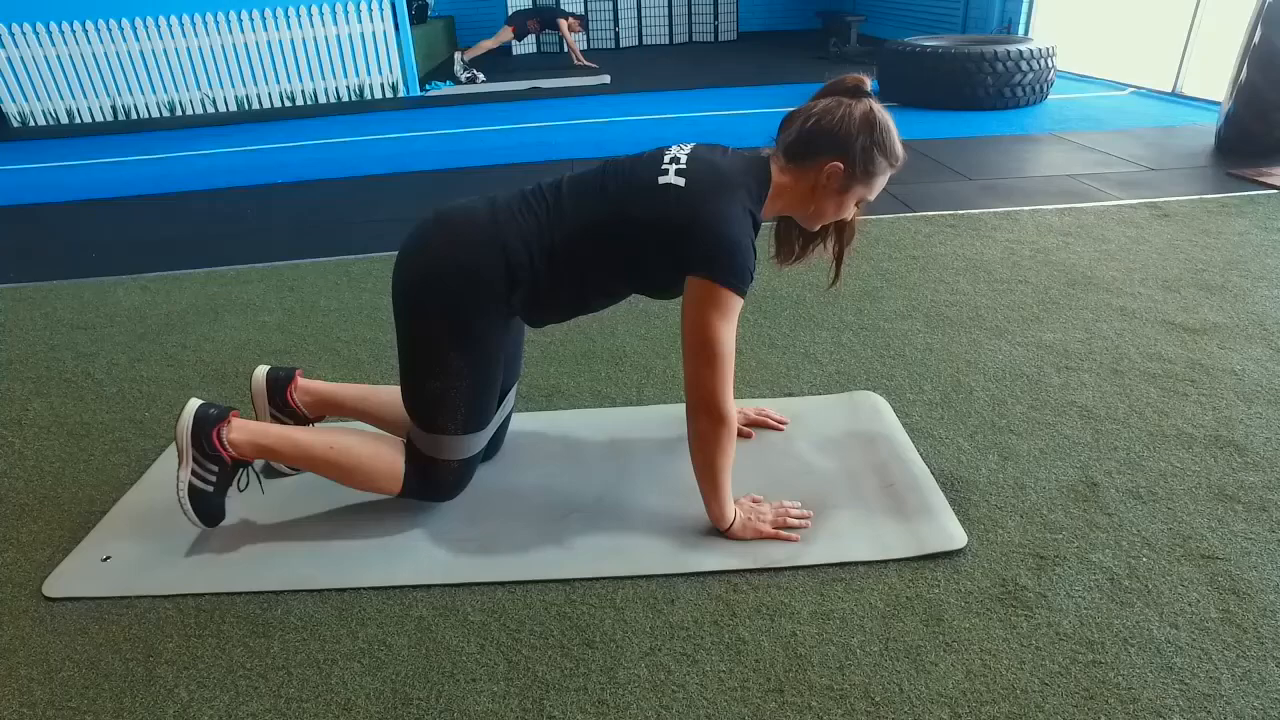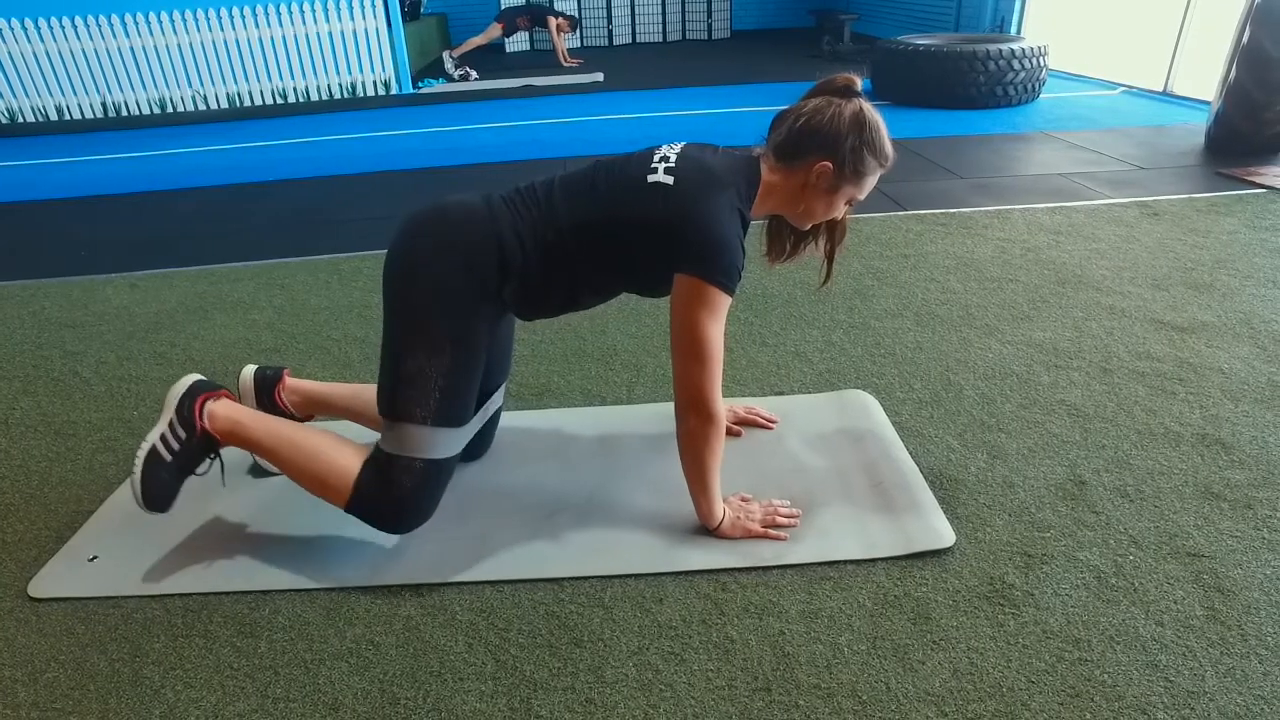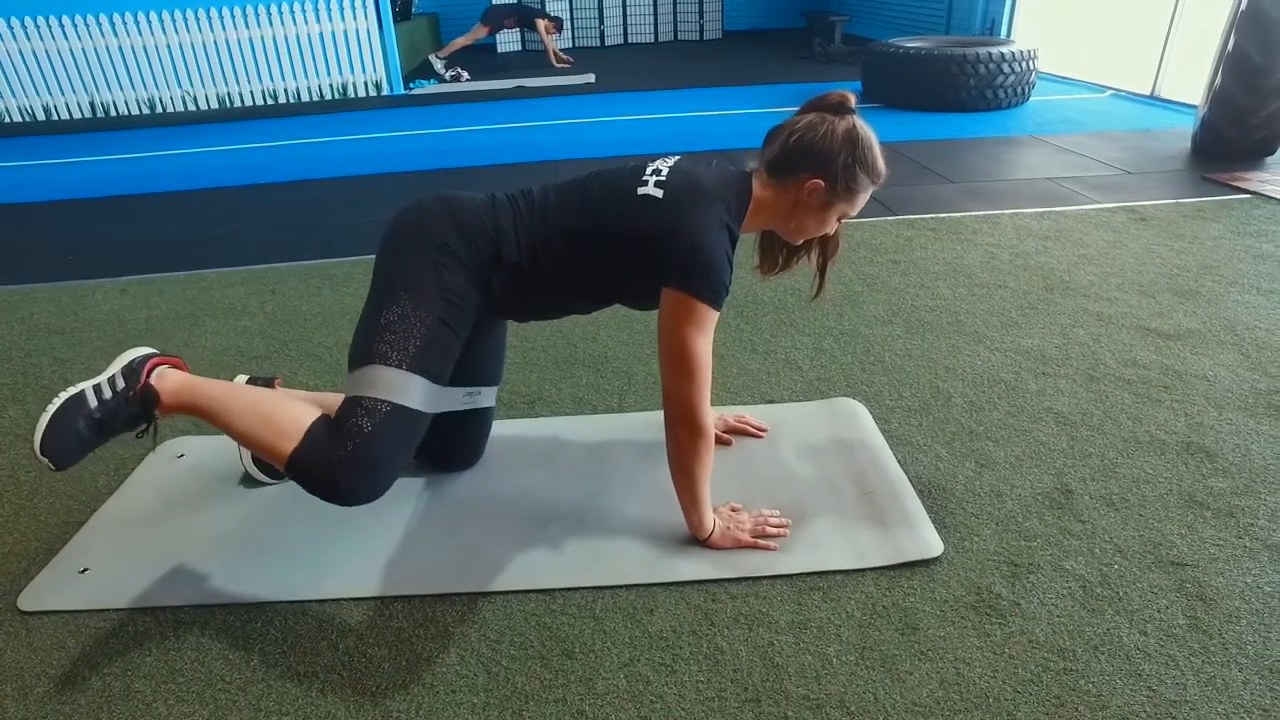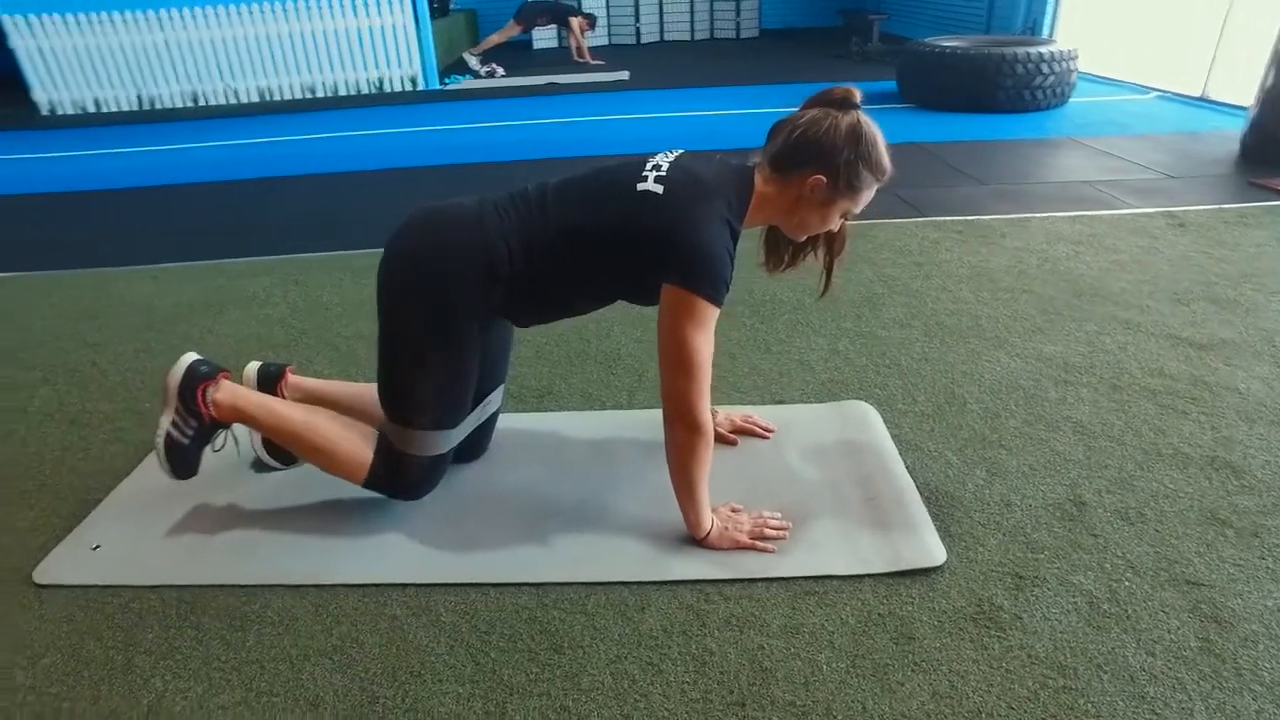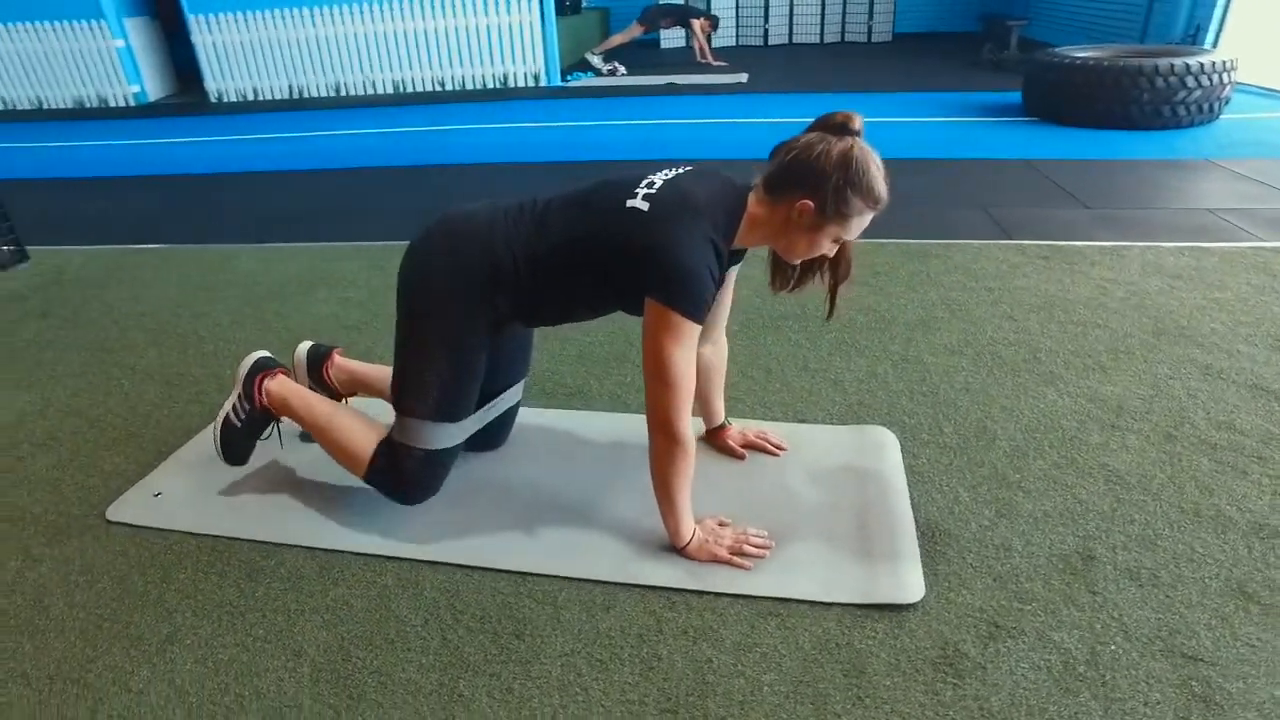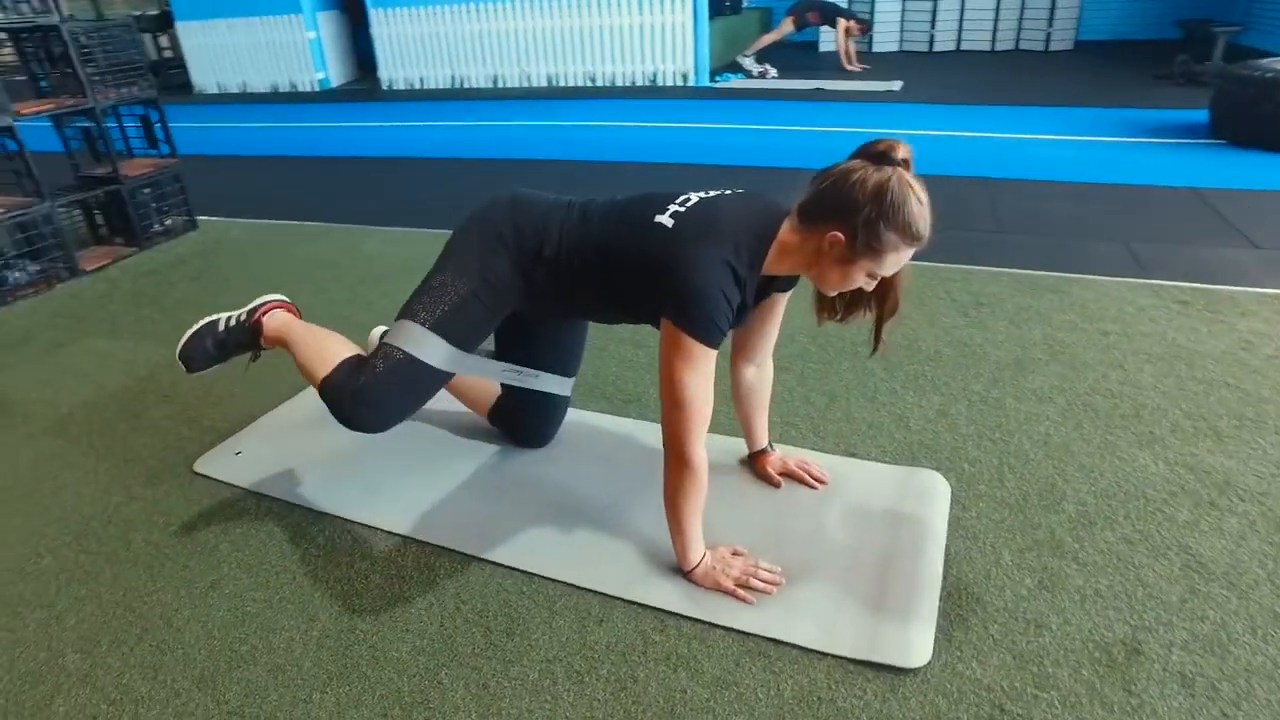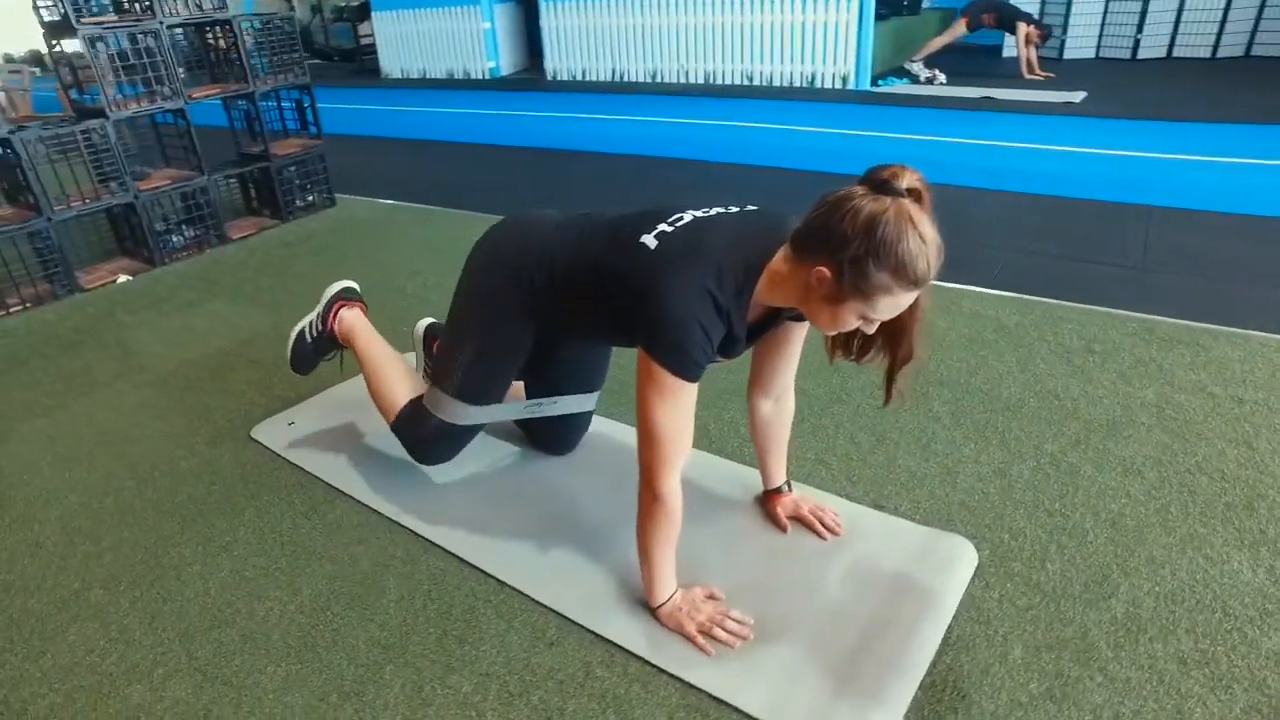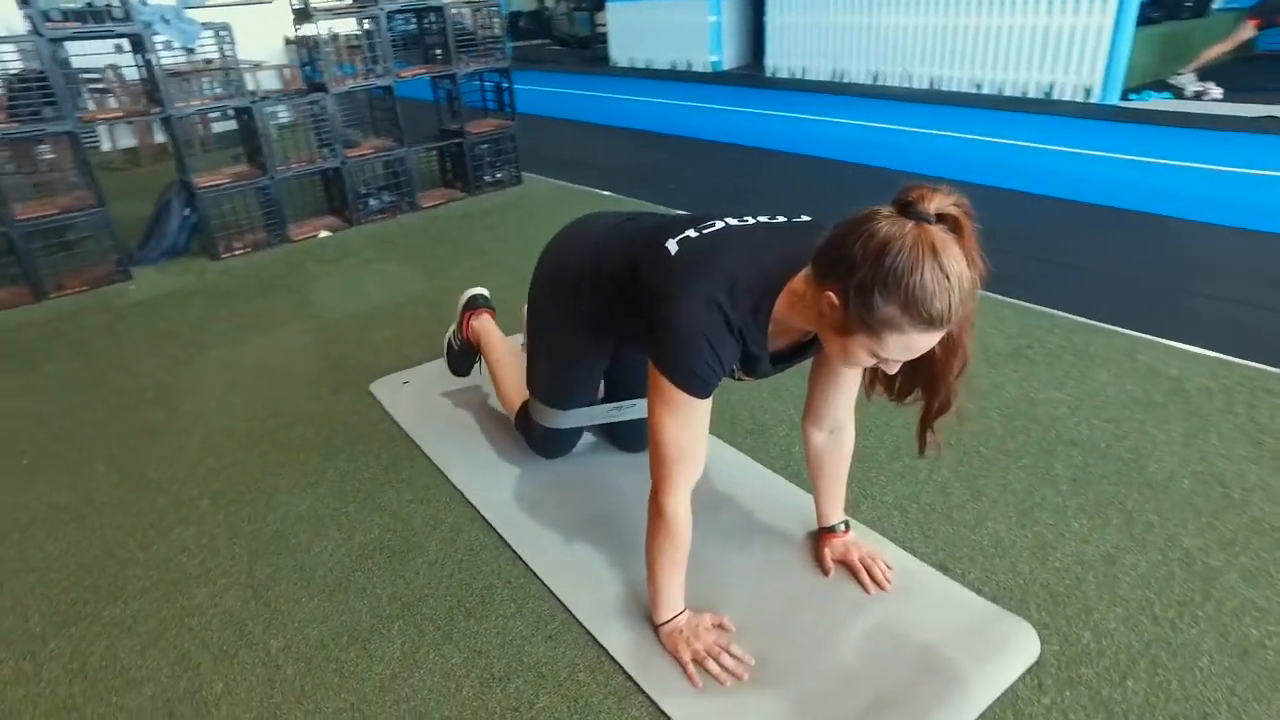
dt=0.7s
person 1, frame 1
left shoulder: (734, 171)
right shoulder: (726, 226)
right elbow: (708, 402)
left wrist: (723, 410)
right wrist: (727, 514)
left hip: (470, 255)
right hip: (464, 278)
left knee: (480, 435)
right knee: (440, 472)
left ankle: (296, 395)
right ankle: (231, 435)
person 1, frame 2
left shoulder: (726, 171)
right shoulder: (715, 224)
right elbow: (696, 402)
left wrist: (711, 410)
right wrist: (715, 513)
left hip: (465, 251)
right hip: (456, 272)
left knee: (470, 437)
right knee: (400, 498)
left ankle: (284, 394)
right ankle: (213, 416)
person 1, frame 3
left shoulder: (719, 187)
right shoulder: (704, 239)
right elbow: (684, 412)
left wrist: (700, 419)
right wrist: (704, 522)
left hip: (467, 260)
right hip: (444, 258)
left knee: (456, 448)
right knee: (354, 466)
left ankle: (270, 395)
right ankle: (159, 384)
person 1, frame 4
left shoulder: (722, 182)
right shoulder: (703, 232)
right elbow: (682, 410)
left wrist: (709, 417)
right wrist: (702, 524)
left hip: (467, 257)
right hip: (443, 275)
left knee: (467, 438)
right knee: (409, 471)
left ankle: (281, 387)
right ankle: (218, 397)
person 1, frame 5
left shoulder: (731, 208)
right shoulder: (685, 247)
left elbow: (708, 337)
right elbow: (668, 424)
left wrist: (719, 424)
right wrist: (685, 534)
left hip: (500, 276)
right hip: (458, 273)
left knee: (486, 433)
right knee: (409, 476)
left ankle: (328, 368)
right ankle: (273, 388)
person 1, frame 6
left shoulder: (778, 241)
right shoulder: (711, 270)
left elbow: (753, 361)
right elbow: (684, 444)
left wrist: (761, 449)
right wrist: (693, 559)
left hip: (551, 271)
right hip: (507, 253)
left knee: (531, 429)
right knee: (370, 401)
left ankle: (410, 350)
right ankle: (273, 323)
person 1, frame 7
left shoulder: (793, 261)
right shoulder: (690, 301)
left elbow: (771, 395)
right elbow: (661, 478)
left wrist: (777, 488)
right wrist: (665, 599)
left hip: (573, 283)
right hip: (513, 274)
left knee: (554, 439)
right knee: (432, 439)
left ankle: (447, 346)
right ankle: (345, 317)
person 1, frame 8
left shoulder: (847, 276)
right shoulder: (705, 314)
left elbow: (829, 426)
right elbow: (672, 491)
left wrist: (833, 527)
right wrist: (670, 617)
left hip: (636, 281)
right hip: (578, 279)
left knee: (630, 437)
right knee: (551, 437)
left ankle: (552, 344)
right ankle: (478, 323)
